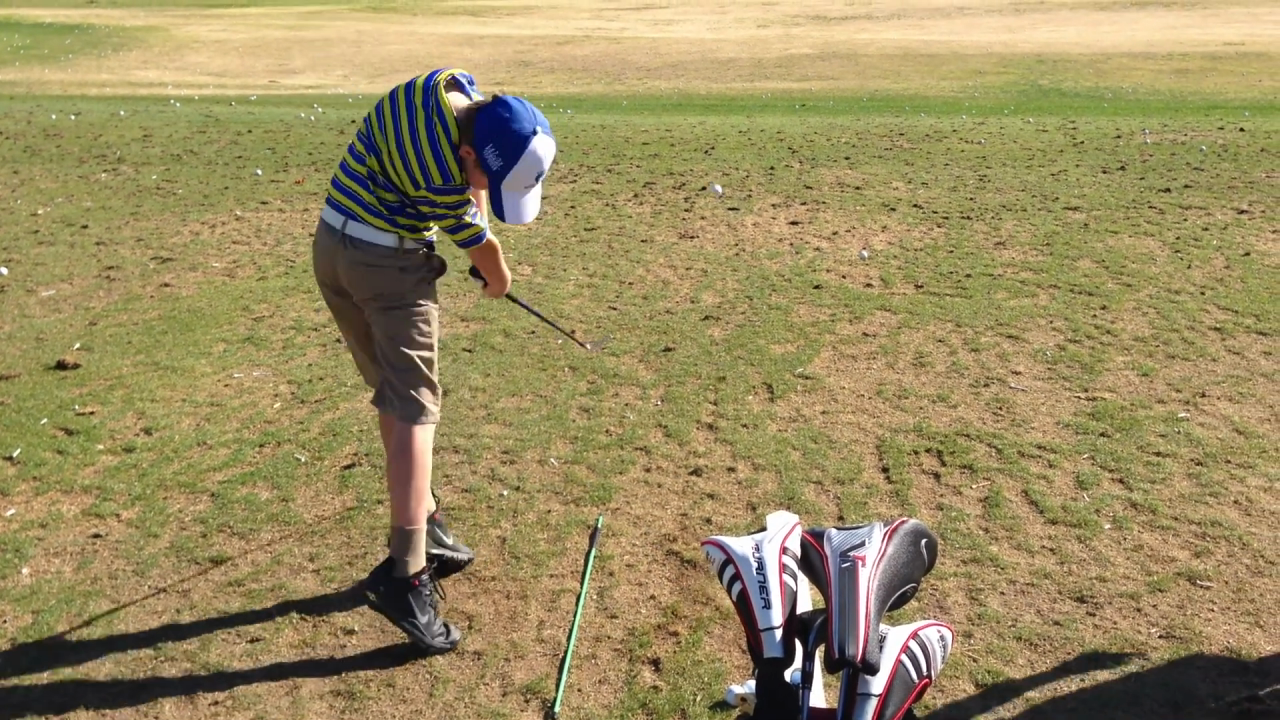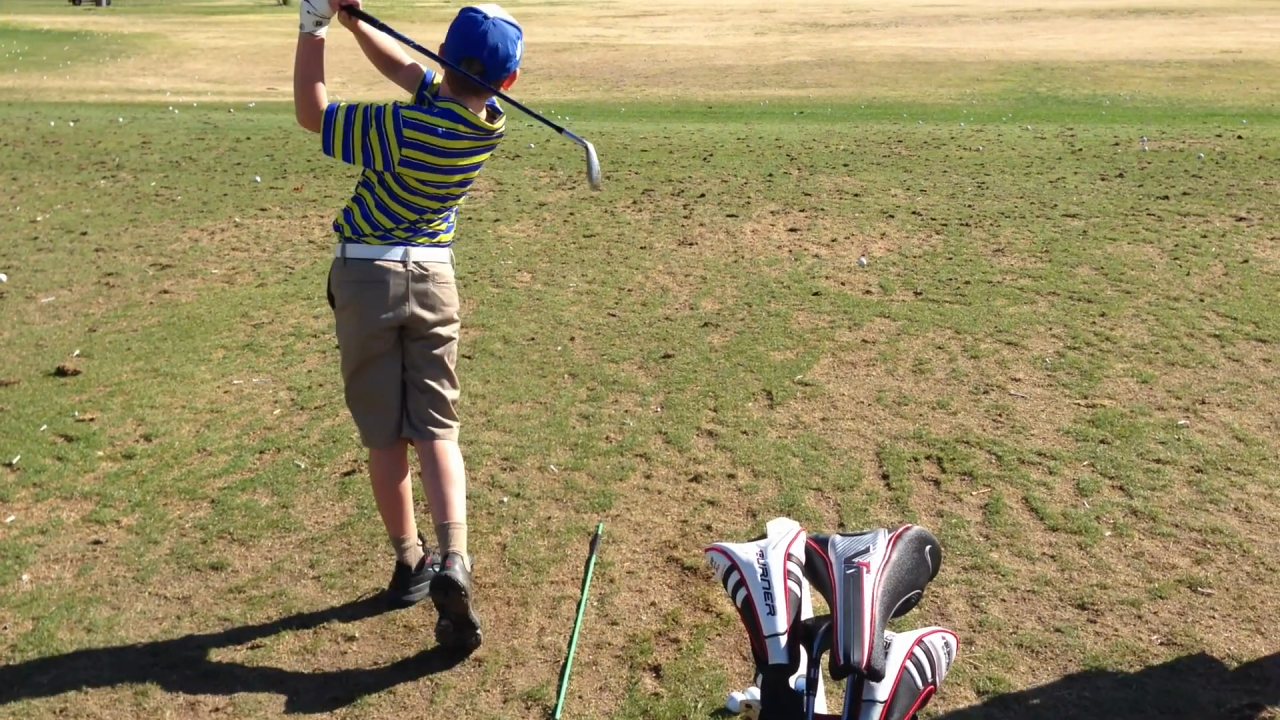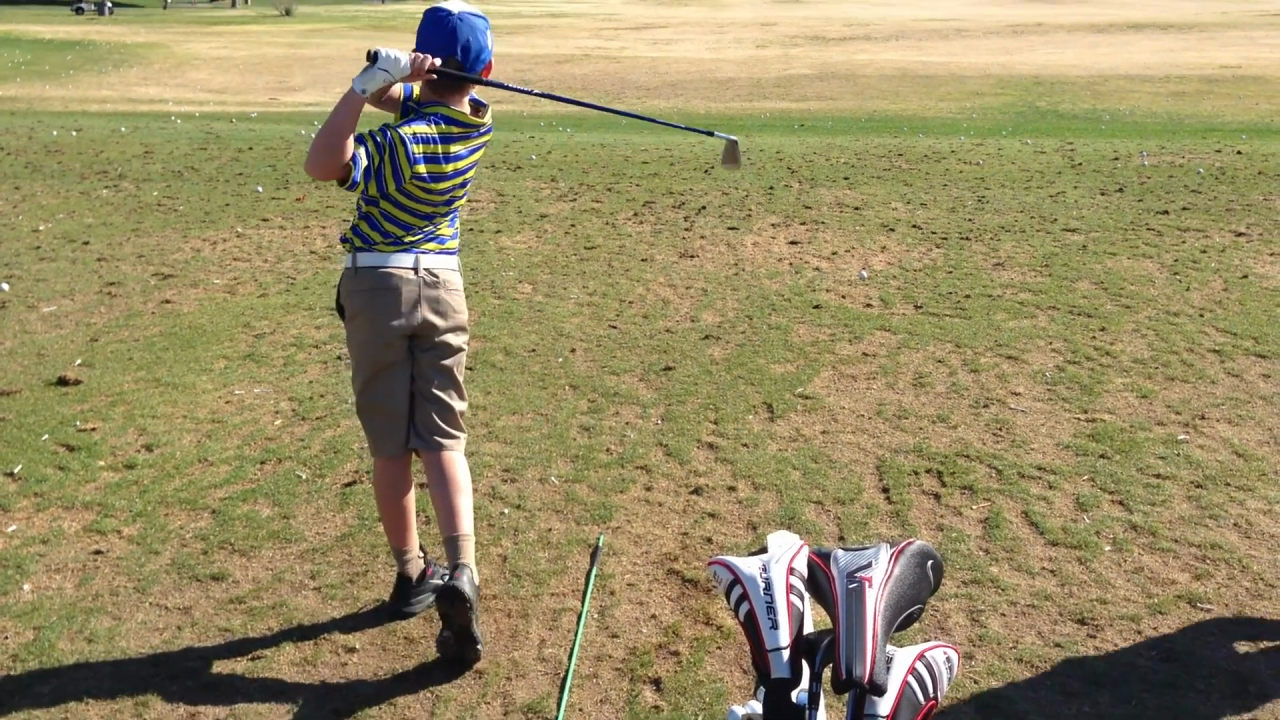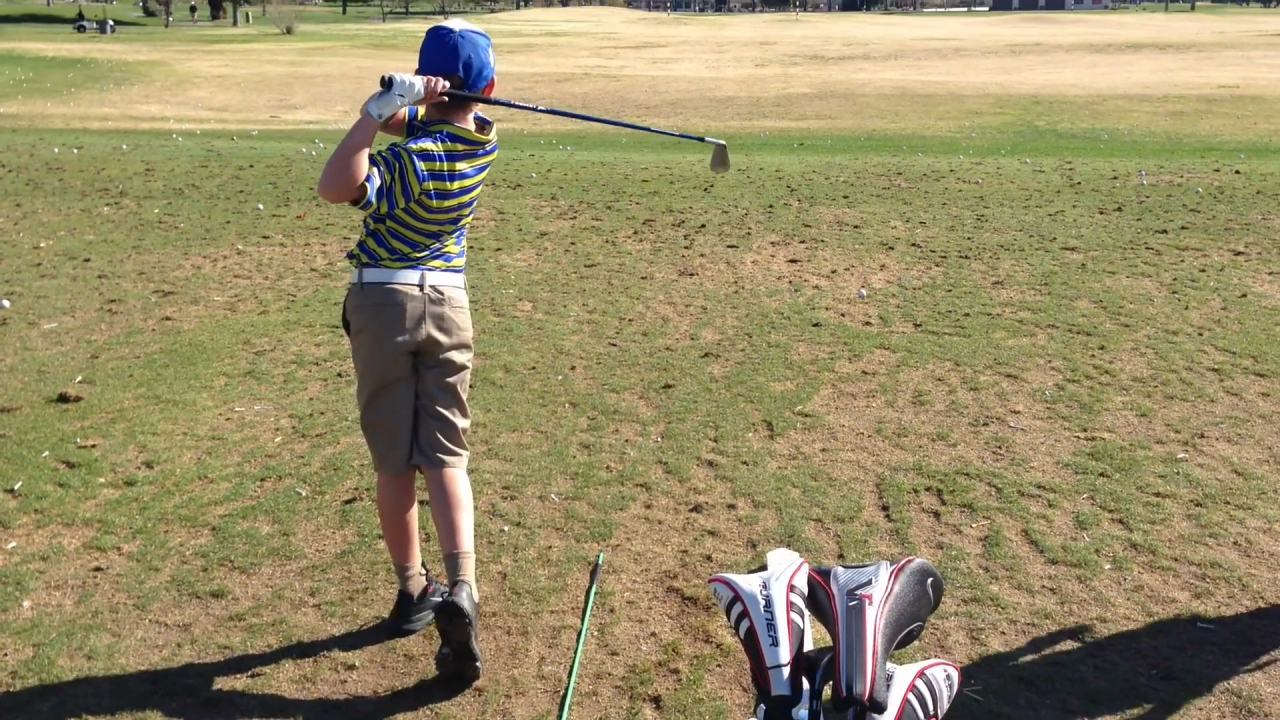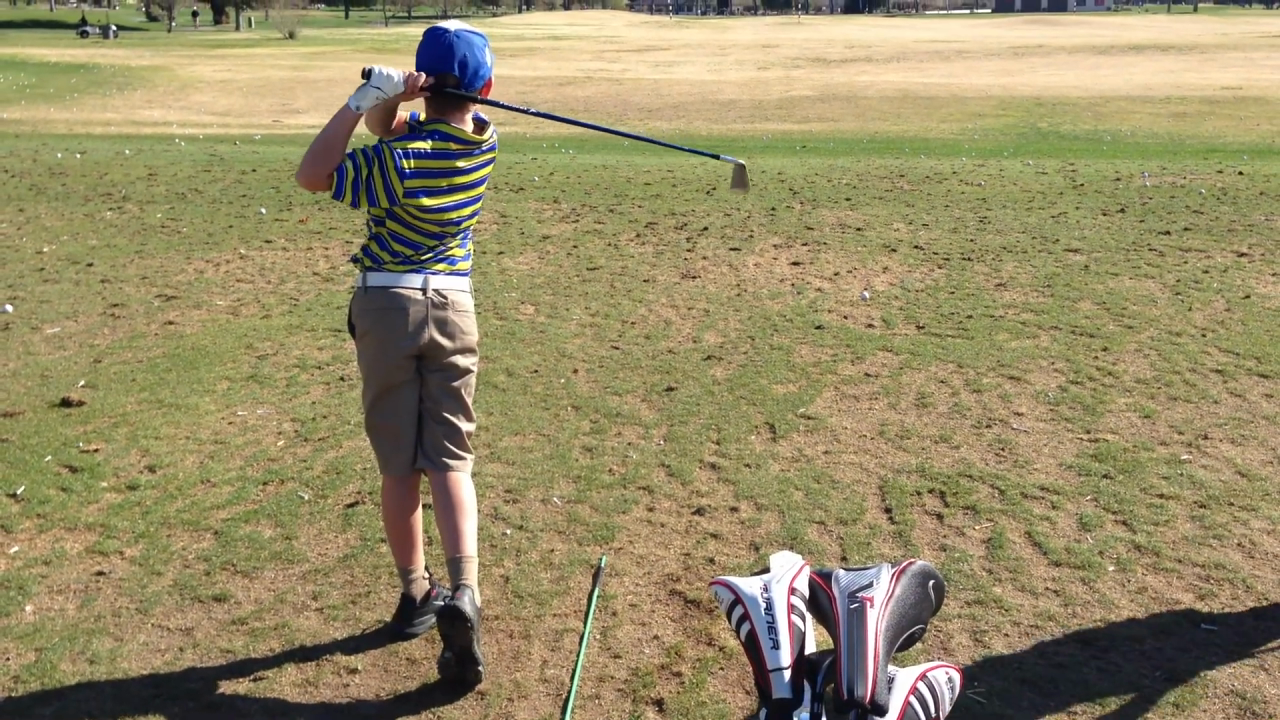
dt=0.5s
person 1, frame 1
left shoulder: (450, 83)
right shoulder: (440, 186)
right elbow: (469, 235)
left wrist: (485, 252)
right wrist: (492, 267)
right hip: (391, 264)
left knee: (397, 396)
right knee: (416, 410)
left ankle: (419, 536)
right ankle: (404, 574)
person 1, frame 2
left shoulder: (402, 127)
right shoulder: (492, 126)
left elbow: (311, 113)
right elbow: (408, 73)
left hip: (363, 280)
right hip: (431, 280)
left knee: (385, 436)
right knee: (436, 428)
left ankle: (411, 563)
right ankle: (453, 562)
person 1, frame 3
left shoulder: (406, 143)
right shoulder: (476, 118)
left elbow: (319, 165)
right elbow: (388, 97)
left wrist: (370, 80)
right wrist: (383, 81)
left hip: (376, 286)
right hip: (442, 286)
left knee: (390, 445)
right knee: (443, 439)
left ankle: (413, 573)
right ankle: (460, 571)
person 1, frame 4
left shoulder: (414, 158)
right shoulder: (481, 136)
left elbow: (334, 187)
right elbow: (394, 121)
left wrist: (383, 104)
right wrist: (387, 108)
left hip: (382, 302)
right hip: (447, 302)
left knee: (395, 461)
right knee: (445, 455)
left ankle: (413, 589)
right ankle: (460, 588)
person 1, frame 5
left shoulder: (403, 161)
right shoulder: (485, 140)
left elbow: (311, 174)
left wrist: (362, 98)
right wrist: (383, 103)
left hip: (386, 305)
right hip: (452, 306)
left knee: (398, 464)
right knee: (449, 459)
left ankle: (416, 593)
right ankle: (463, 592)
